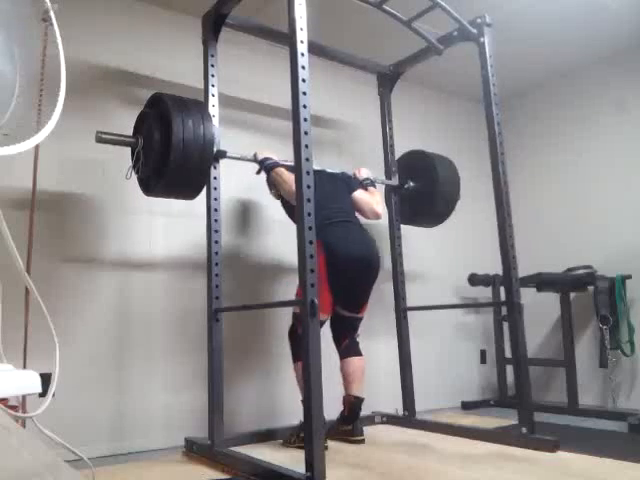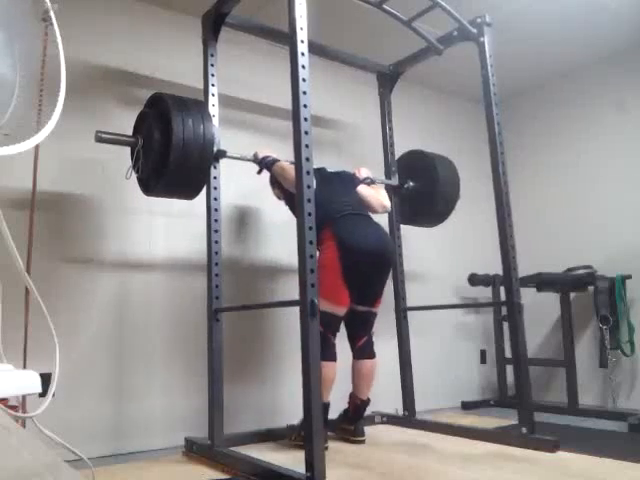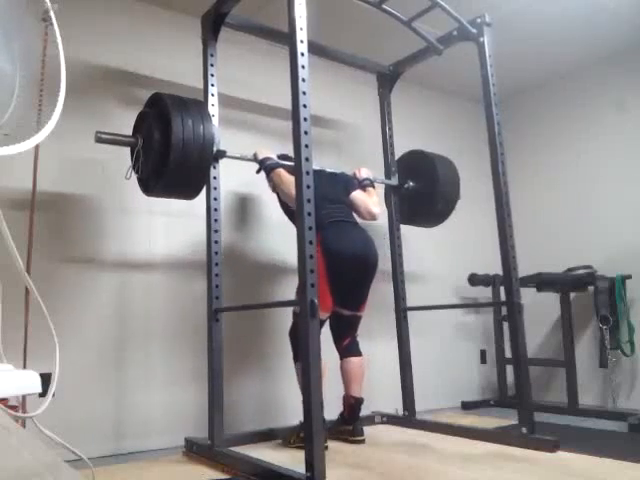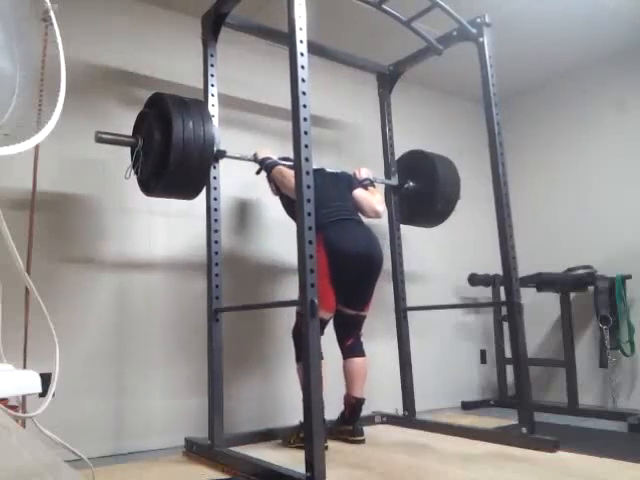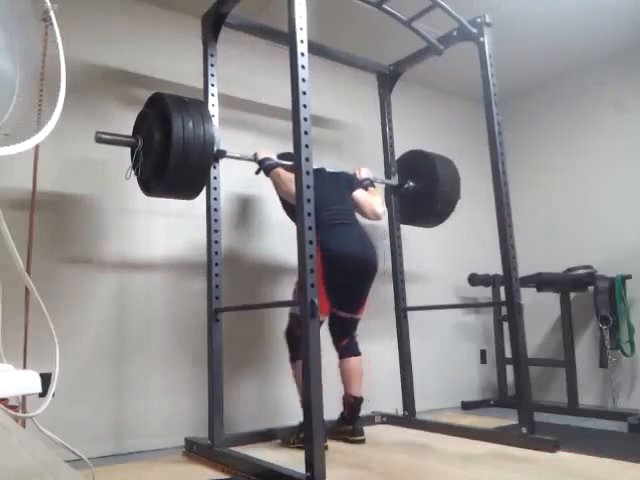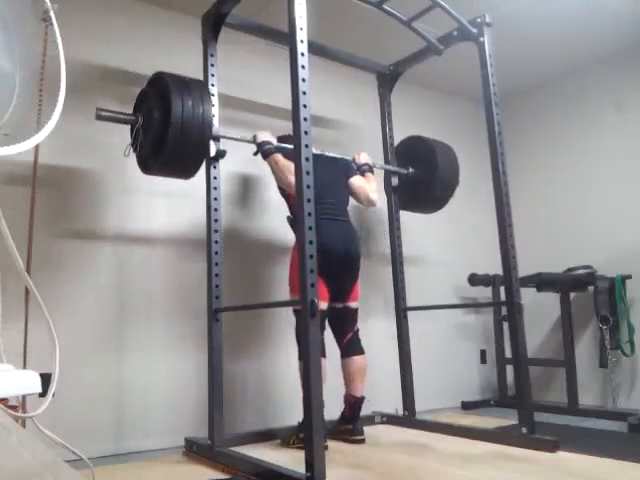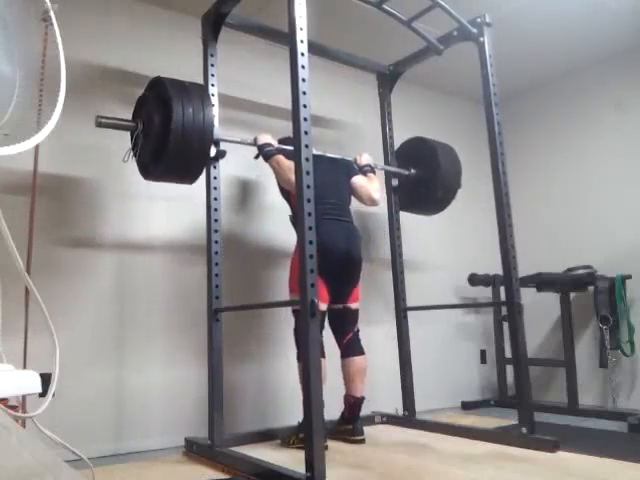
dt=0.5s
person 1, frame 1
left shoulder: (286, 176)
right shoulder: (341, 178)
left elbow: (296, 193)
right elbow: (376, 210)
left wrist: (269, 164)
right wrist: (367, 181)
left hip: (333, 249)
right hip: (367, 250)
left knee: (302, 336)
right knee: (346, 337)
right ankle: (351, 422)
person 1, frame 2
left shoulder: (288, 179)
right shoulder: (342, 177)
left elbow: (297, 178)
right elbow: (383, 204)
left wrist: (268, 162)
right wrist: (366, 180)
left hip: (346, 243)
right hip: (380, 242)
left knee: (322, 333)
right knee: (361, 336)
right ankle: (353, 421)
person 1, frame 3
left shoulder: (285, 176)
right shoulder: (340, 178)
left elbow: (295, 197)
right elbow: (372, 211)
left wrist: (269, 164)
right wrist: (366, 182)
left hip: (332, 247)
right hip: (365, 248)
left knee: (303, 335)
right knee: (346, 336)
right ankle: (351, 422)
person 1, frame 4
left shoulder: (285, 177)
right shoulder: (341, 177)
left elbow: (296, 187)
right elbow: (377, 209)
left wrist: (268, 162)
right wrist: (366, 181)
left hip: (335, 246)
right hip: (370, 246)
left knee: (306, 334)
right knee: (350, 336)
right ankle: (351, 422)
person 1, frame 5
left shoulder: (288, 177)
right shoulder: (342, 177)
left elbow: (294, 192)
right elbow: (377, 211)
left wrist: (268, 163)
right wrist: (366, 182)
left hip: (331, 251)
right hip: (365, 250)
left knee: (299, 335)
right knee: (345, 338)
right ankle: (351, 421)
person 1, frame 6
left shoulder: (286, 161)
right shoulder: (340, 164)
left elbow: (292, 182)
right elbow: (371, 197)
left wrist: (267, 147)
right wrist: (365, 167)
left hip: (317, 242)
right hip: (349, 241)
right knee: (348, 333)
right ankle: (352, 422)
person 1, frame 7
left shoulder: (287, 158)
right shoulder: (342, 164)
left elbow: (295, 181)
right elbow: (373, 196)
left wrist: (268, 149)
right wrist: (367, 167)
left hip: (319, 242)
right hip: (351, 242)
right knee: (348, 333)
right ankle: (352, 421)
